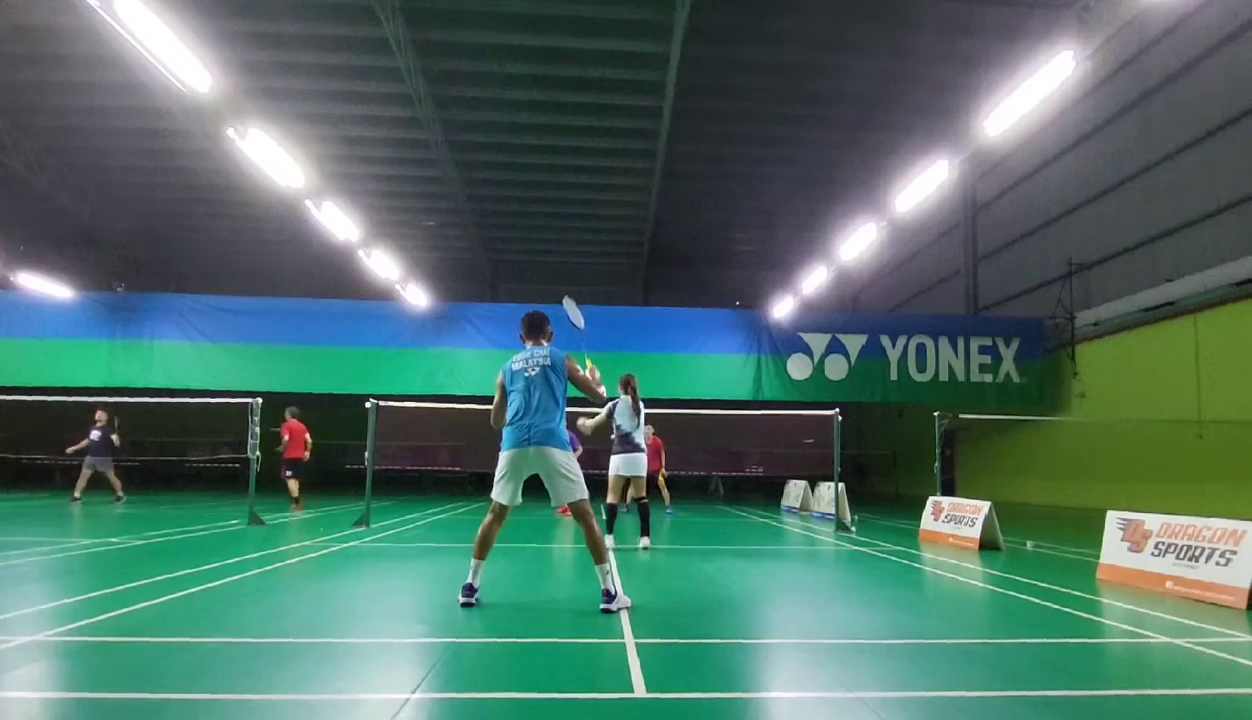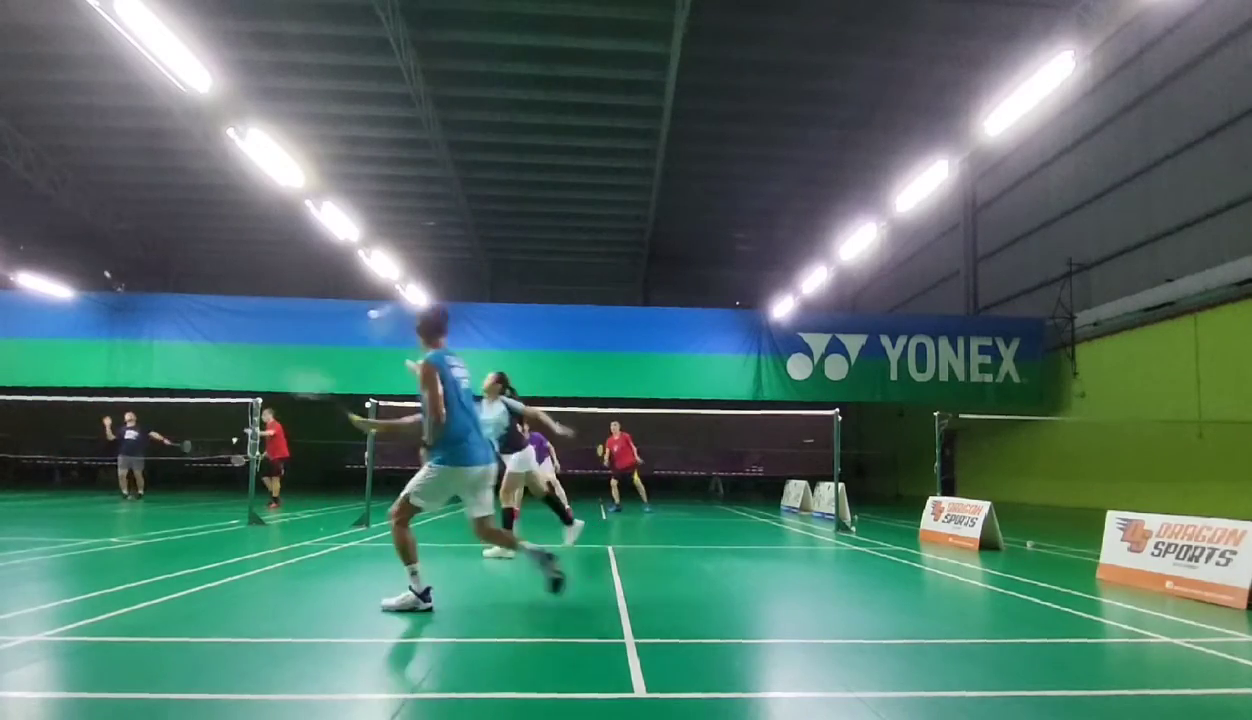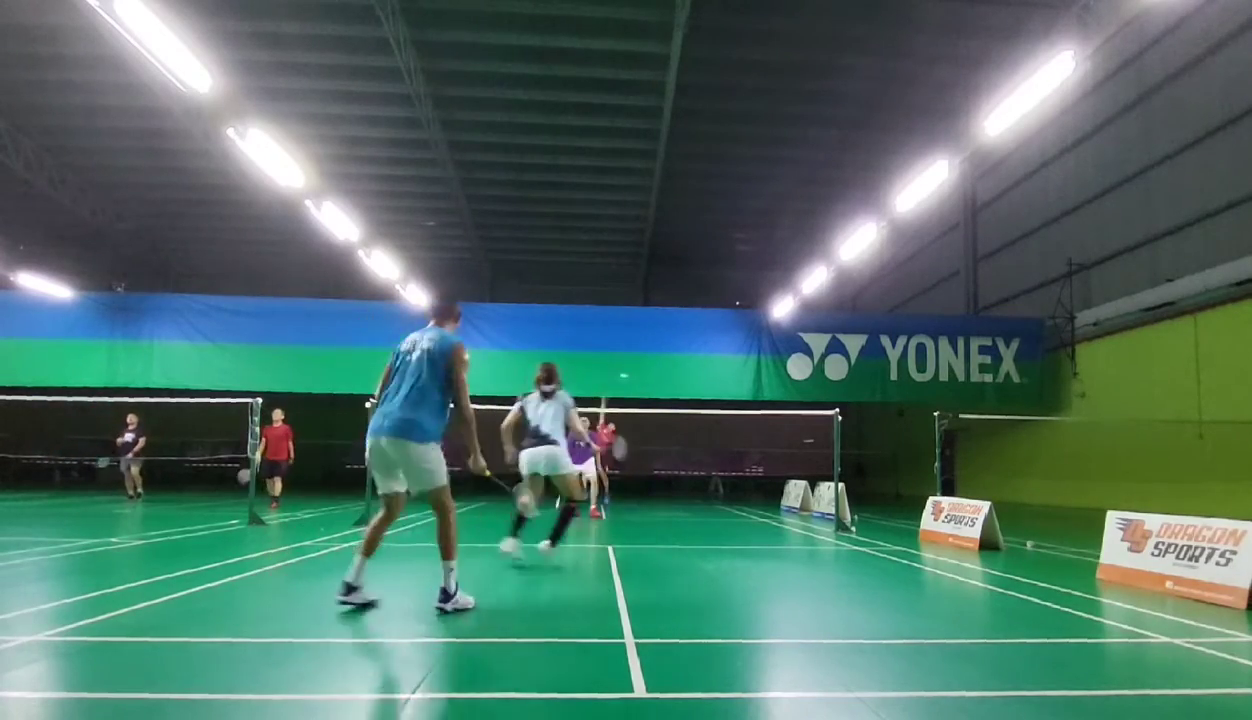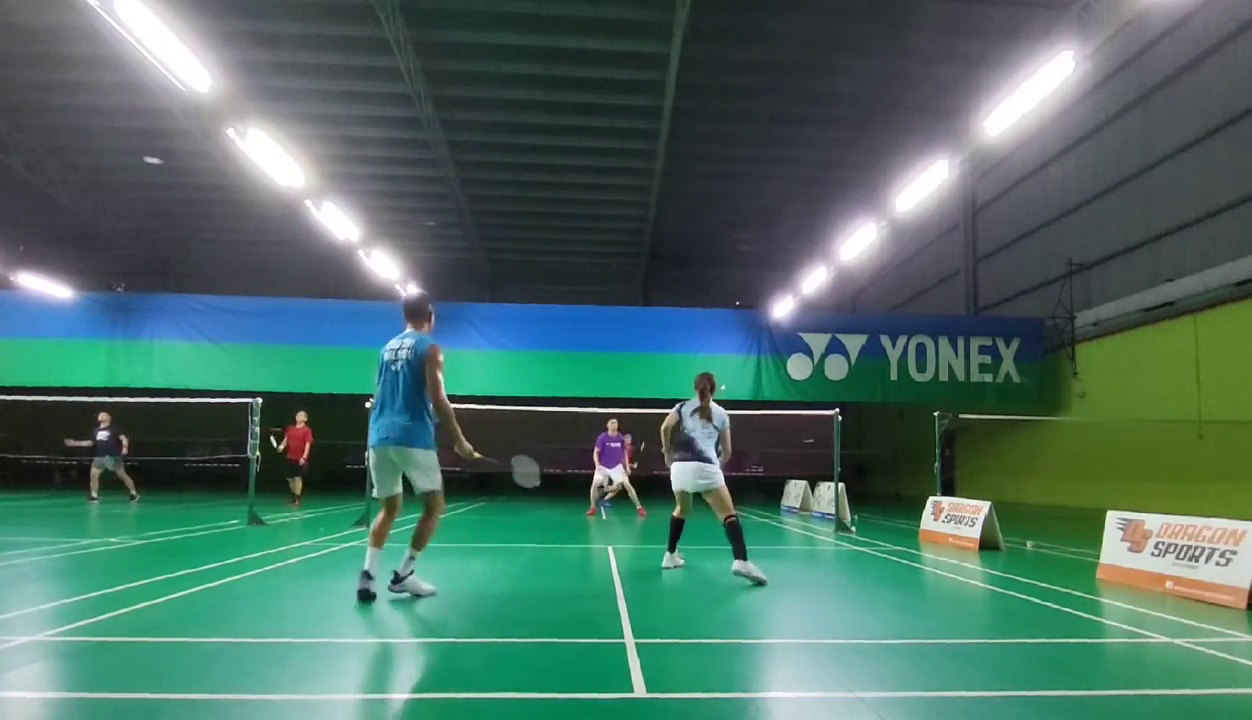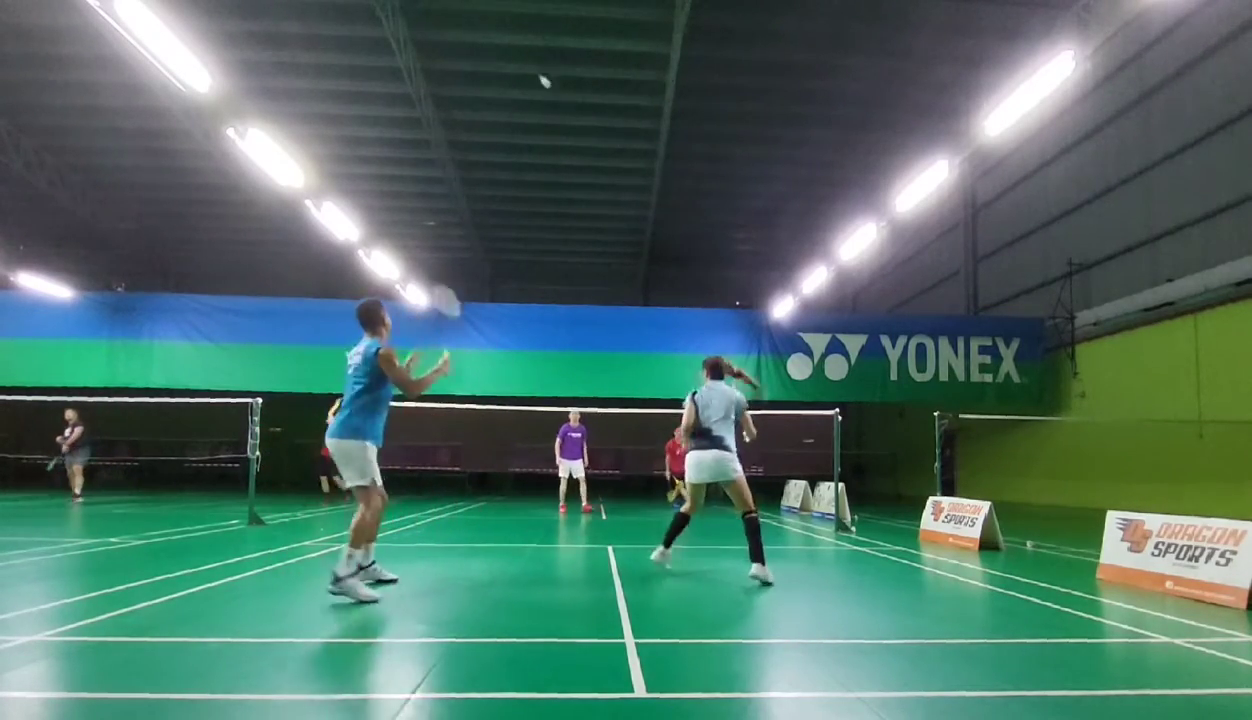
dt=1s
person 1, frame 1
left shoulder: (508, 368)
right shoulder: (561, 360)
left elbow: (496, 420)
right elbow: (599, 396)
right wrist: (595, 377)
left hip: (514, 446)
right hip: (552, 445)
left knee: (496, 514)
right knee: (585, 516)
left ankle: (470, 586)
right ankle: (609, 592)
person 1, frame 2
left shoulder: (427, 365)
right shoulder: (457, 363)
left elbow: (437, 416)
left wrist: (428, 443)
right wrist: (388, 424)
left hip: (451, 461)
right hip: (483, 459)
left knee: (399, 517)
right knee: (485, 530)
left ankle: (419, 593)
right ankle: (540, 557)
person 1, frame 3
left shoulder: (406, 342)
right shoulder: (454, 348)
left elbow: (379, 395)
right elbow: (461, 403)
right wrist: (475, 453)
left hip: (380, 434)
right hip: (415, 439)
left knee: (389, 511)
right knee: (445, 512)
left ankle: (352, 585)
right ankle: (449, 592)
person 1, frame 4
left shoulder: (388, 348)
right shoulder: (430, 349)
right elbow: (438, 400)
right wrist: (459, 440)
left hip: (380, 437)
right hip: (414, 438)
left knee: (389, 508)
right knee: (434, 506)
left ankle: (368, 575)
right ankle: (404, 573)
person 1, frame 5
left shoulder: (358, 351)
right shoulder: (379, 350)
right elbow: (410, 388)
left wrist: (403, 369)
right wrist: (441, 368)
left hip: (345, 435)
right hip: (352, 436)
left knee: (376, 501)
right knee: (371, 504)
left ankle: (365, 565)
right ankle: (345, 574)
person 2, frame 1
left shoulder: (615, 405)
right shoulder: (639, 405)
left elbow: (596, 423)
left wrist: (584, 422)
left hip: (621, 455)
right hip: (640, 454)
left knee: (613, 496)
right knee: (641, 497)
left ankle: (609, 537)
right ankle: (645, 537)
person 2, frame 2
left shoulder: (507, 404)
right shoulder: (481, 407)
left elbow: (538, 413)
left wrist: (555, 426)
left hip: (520, 453)
right hip: (510, 455)
left knee: (505, 495)
right knee: (541, 491)
left ankle: (504, 547)
right ankle: (571, 523)
person 2, frame 3
left shoulder: (527, 400)
right shoulder: (564, 397)
left elbow: (506, 427)
right elbow: (576, 428)
left wrist: (508, 449)
right wrist: (590, 444)
left hip: (529, 453)
right hip: (554, 451)
left knee: (531, 499)
right knee: (576, 499)
left ankle: (512, 539)
right ankle: (550, 543)
person 2, frame 4
left shoulder: (683, 407)
right shoulder: (721, 413)
left elbow: (666, 427)
right elbow: (726, 453)
left wrist: (668, 452)
right wrist: (719, 460)
left hip: (680, 465)
right hip: (706, 467)
left knee: (682, 509)
right knee: (729, 515)
left ankle: (670, 556)
right ankle: (742, 562)
person 2, frame 5
left shoulder: (695, 395)
right shoulder: (737, 395)
left elbow: (686, 425)
right elbow: (751, 433)
left wrist: (685, 442)
right wrist: (747, 436)
left hip: (697, 457)
right hip: (724, 456)
left knee: (690, 506)
right knee: (749, 511)
left ankle: (664, 551)
right ankle: (758, 565)
